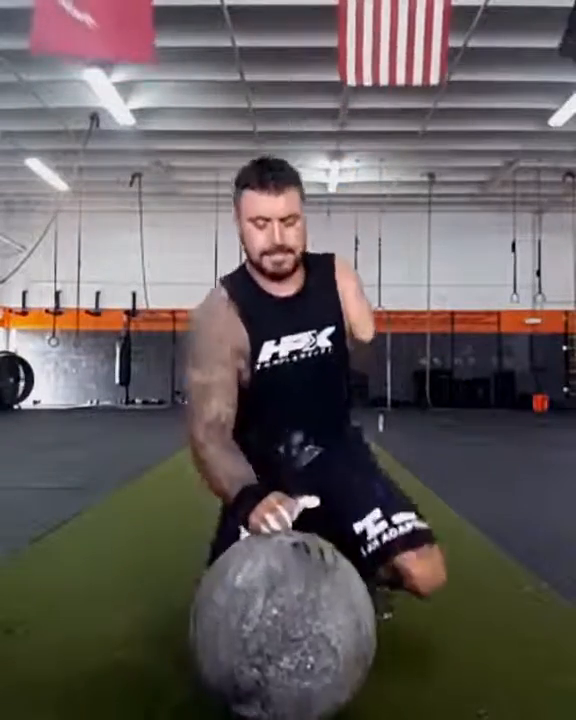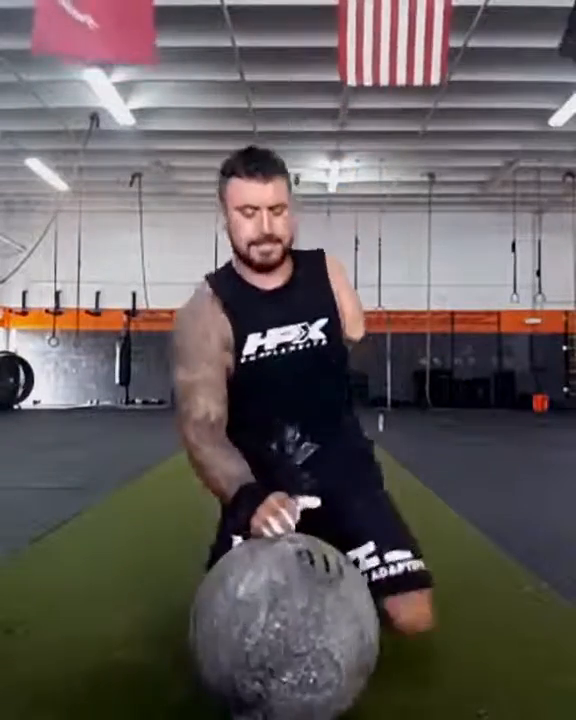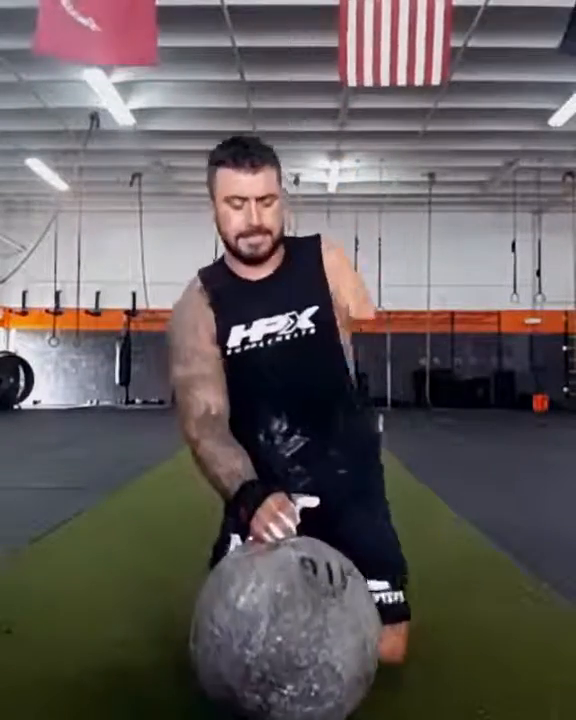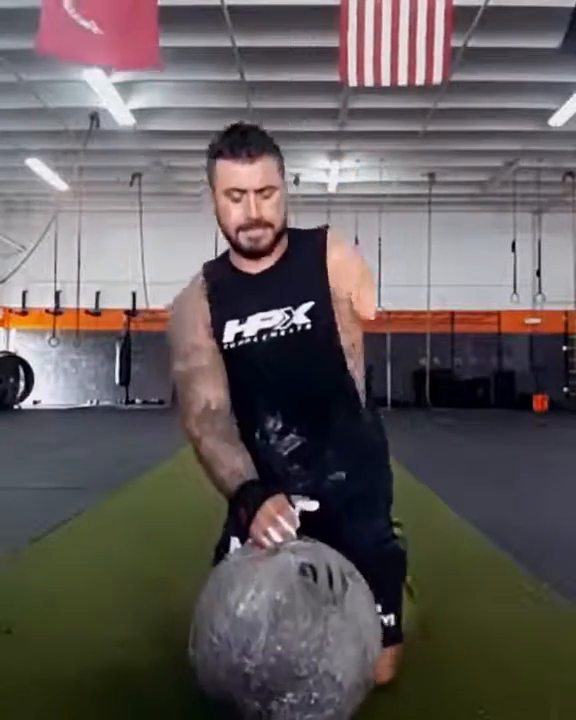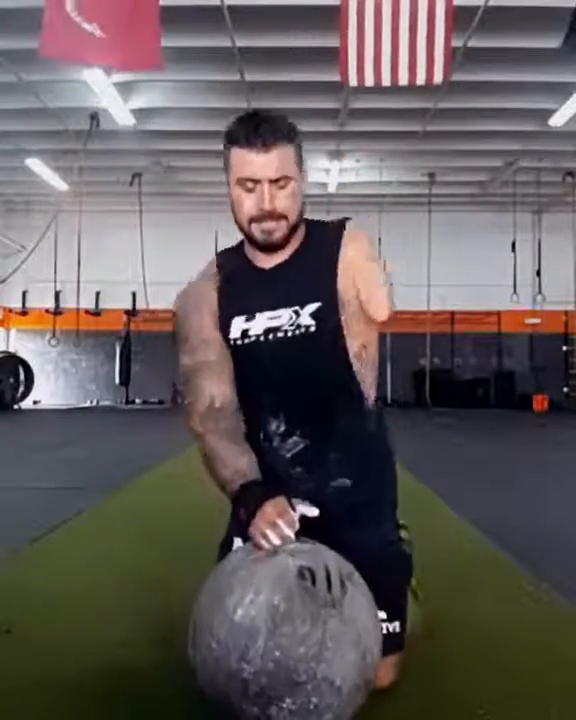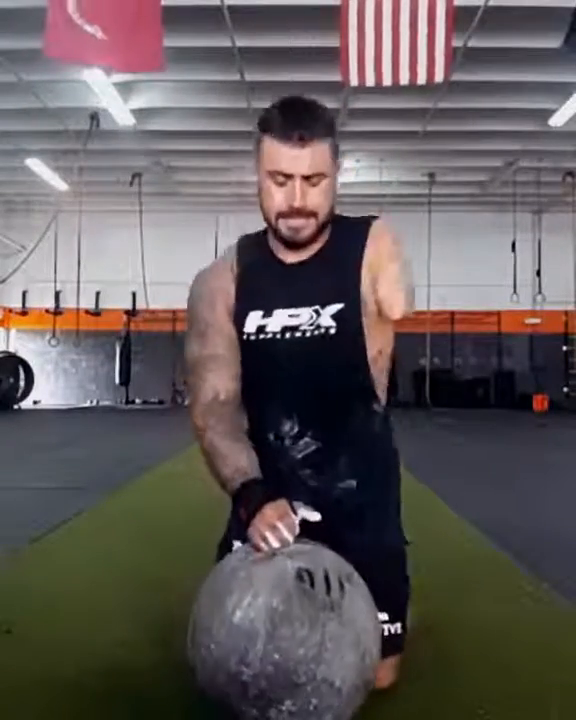
dt=0.1s
person 1, frame 1
left shoulder: (336, 274)
right shoulder: (218, 318)
right elbow: (210, 432)
right wrist: (250, 499)
left hip: (340, 460)
right hip: (263, 475)
left knee: (425, 577)
left ankle: (355, 564)
person 1, frame 2
left shoulder: (326, 270)
right shoulder: (205, 313)
right elbow: (201, 430)
right wrist: (248, 499)
left hip: (343, 465)
right hip: (260, 478)
left knee: (413, 617)
person 1, frame 3
left shoulder: (326, 261)
right shoulder: (197, 309)
right elbow: (205, 424)
right wrist: (251, 497)
left hip: (347, 476)
right hip: (263, 486)
left knee: (387, 649)
person 1, frame 4
left shoulder: (332, 254)
right shoulder: (197, 302)
right elbow: (206, 420)
right wrist: (250, 497)
left hip: (354, 480)
right hip: (264, 488)
left knee: (375, 668)
left ankle: (384, 569)
person 1, frame 5
left shoulder: (349, 250)
right shoulder: (205, 296)
right elbow: (210, 416)
right wrist: (252, 497)
left hip: (358, 486)
right hip: (268, 491)
left knee: (376, 672)
left ankle: (393, 567)
person 1, frame 6
left shoulder: (374, 247)
right shoulder: (220, 282)
right elbow: (214, 409)
right wrist: (253, 496)
left hip: (361, 487)
right hip: (270, 491)
left knee: (377, 673)
